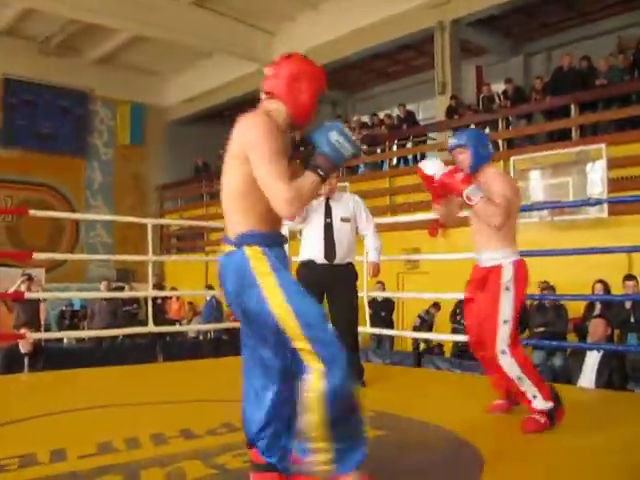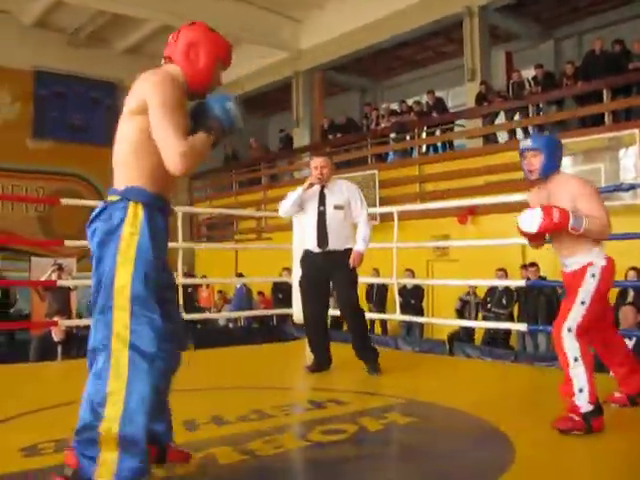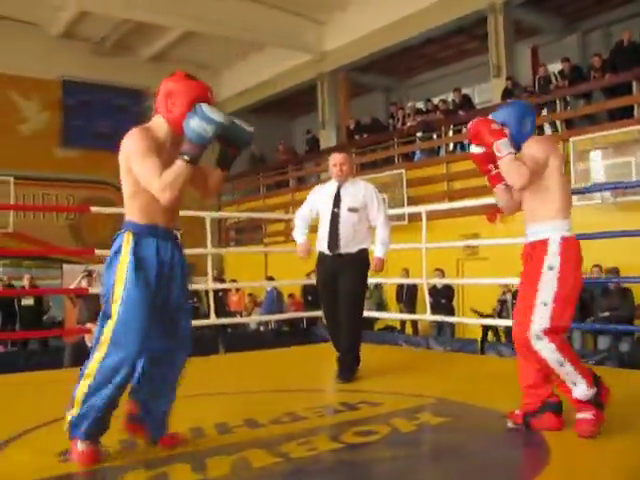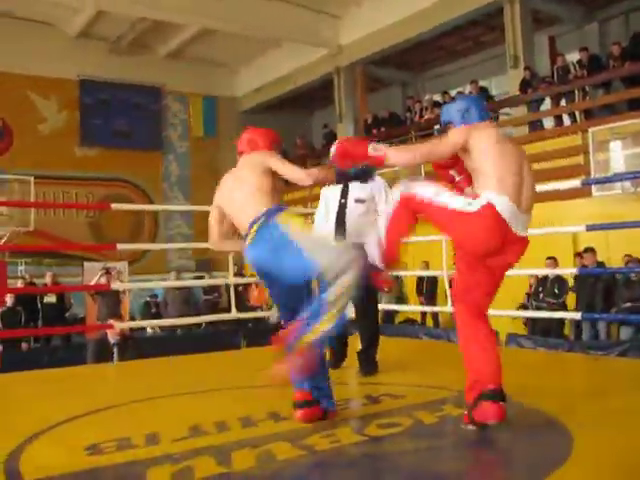
dt=0.5s
person 1, frame 1
left shoulder: (259, 128)
right shoulder: (256, 125)
right elbow: (287, 206)
left wrist: (314, 165)
right wrist: (321, 167)
left hip: (253, 259)
right hip: (252, 260)
left knee: (271, 370)
right knee: (325, 363)
person 1, frame 2
left shoulder: (158, 92)
right shoulder: (160, 81)
right elbow: (177, 161)
left wrist: (197, 131)
right wrist: (211, 132)
left hip: (140, 221)
right hip: (132, 220)
left knee: (163, 339)
right knee: (131, 346)
left ankle: (148, 440)
person 1, frame 3
left shoulder: (179, 144)
right shoulder: (139, 139)
left elbow: (208, 189)
right elbow: (165, 193)
left wrist: (228, 153)
right wrist: (193, 148)
left hip: (171, 250)
right hip: (140, 248)
left knee: (173, 342)
right knee: (125, 343)
left ankle: (146, 421)
right ankle: (84, 428)
person 1, frame 4
left shoulder: (222, 187)
right shoulder: (260, 157)
left elbow: (216, 242)
right elbow: (306, 178)
left hip: (257, 248)
right hip: (275, 227)
left knee: (299, 320)
right knee: (350, 266)
left ankle: (310, 398)
right ankle: (302, 340)
person 2, frame 1
left shoulder: (497, 178)
right shoulder: (473, 181)
left elbow: (498, 219)
right elbow: (444, 217)
left wrist: (467, 189)
right wrist: (437, 190)
left hip: (503, 270)
right hip: (485, 270)
left knee: (501, 345)
right knee: (483, 341)
left ankle: (546, 405)
right ankle: (512, 395)
person 2, frame 2
left shoulder: (575, 185)
right shoulder: (537, 195)
left elbow: (604, 227)
right elbow: (540, 241)
left wrist: (566, 220)
right wrist: (533, 230)
left hip: (593, 268)
right hip: (573, 273)
left knee: (567, 332)
right knee: (602, 335)
left ankle: (586, 410)
person 2, frame 3
left shoulder: (537, 144)
right shoulder: (523, 156)
left elbow: (522, 178)
right elbow: (509, 206)
left wrist: (497, 142)
right wrist: (491, 168)
left hip: (555, 248)
right hip: (540, 249)
left knee: (538, 331)
right knee: (526, 330)
left ankle: (587, 390)
right ankle: (539, 407)
person 2, frame 4
left shoulder: (472, 131)
right shoulder: (513, 147)
left elbow: (419, 154)
left wrist: (367, 151)
left hip: (484, 220)
right hip: (512, 239)
left knee: (407, 193)
right knee: (472, 316)
left ankle: (383, 256)
right ankle: (487, 398)
person 3, frame 1
left shoulder: (352, 202)
right shoulder: (309, 203)
left elbow: (370, 231)
left wrist: (374, 258)
right wrist: (311, 196)
left hip: (342, 270)
right hip: (311, 270)
left knee: (345, 323)
left ankle: (353, 372)
person 3, frame 2
left shoulder: (348, 189)
right shoulder: (304, 193)
left elbow: (363, 220)
right elbow: (284, 211)
left wrist: (359, 248)
right wrist: (304, 189)
left hip: (341, 257)
right hip: (312, 258)
left knee: (350, 307)
right knee: (313, 312)
left ankle: (368, 356)
right ankle: (321, 358)
person 3, frame 3
left shoulder: (366, 190)
right shoulder: (319, 192)
left elbow: (381, 222)
right elbow: (302, 216)
left wrist: (380, 253)
right wrist: (301, 240)
left hip: (353, 260)
right hip: (326, 259)
left knee: (350, 313)
right knee: (331, 313)
left ankle: (348, 365)
right ankle: (347, 359)
person 3, frame 4
left shoulder: (373, 182)
right shoulder: (329, 187)
right elbow: (321, 217)
left wrist: (378, 240)
left hip: (361, 251)
left knee: (365, 305)
left ankle: (367, 359)
right ankle: (337, 353)
